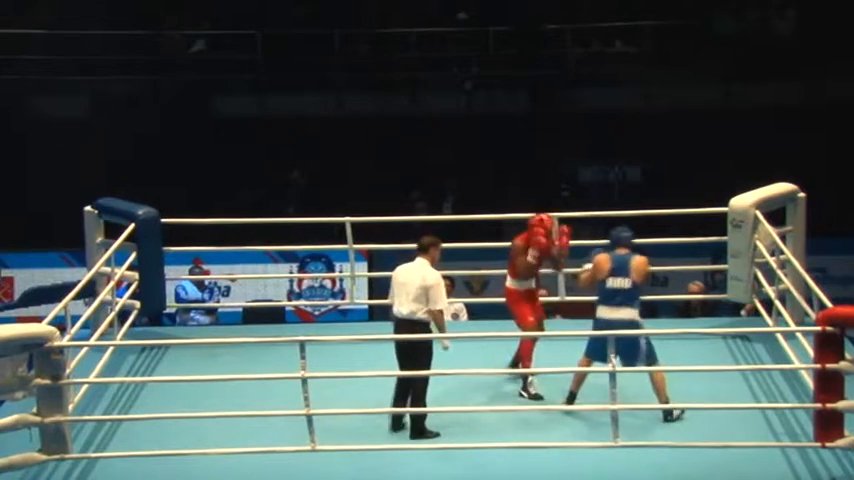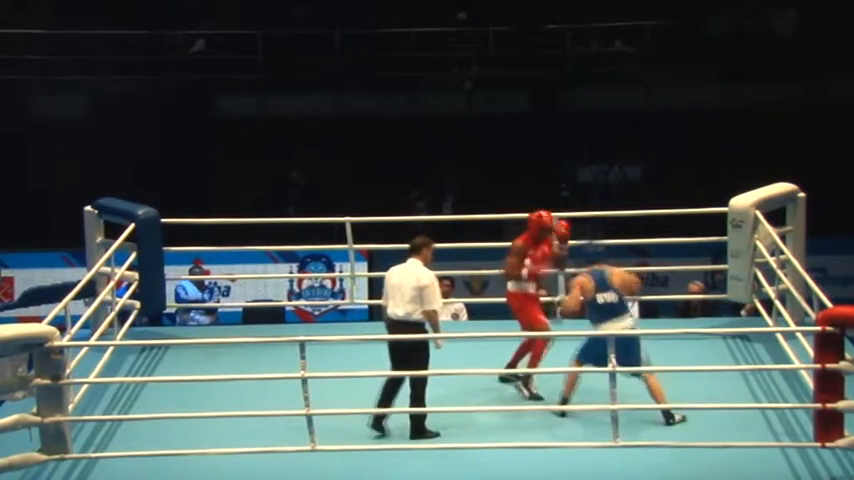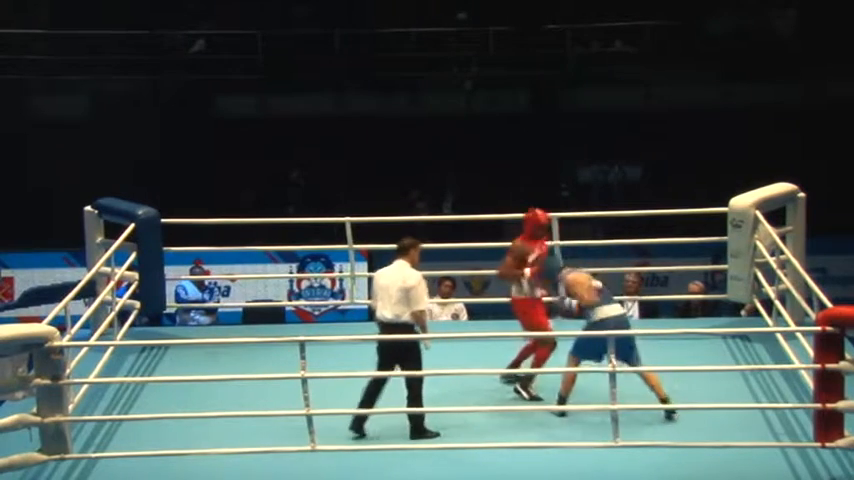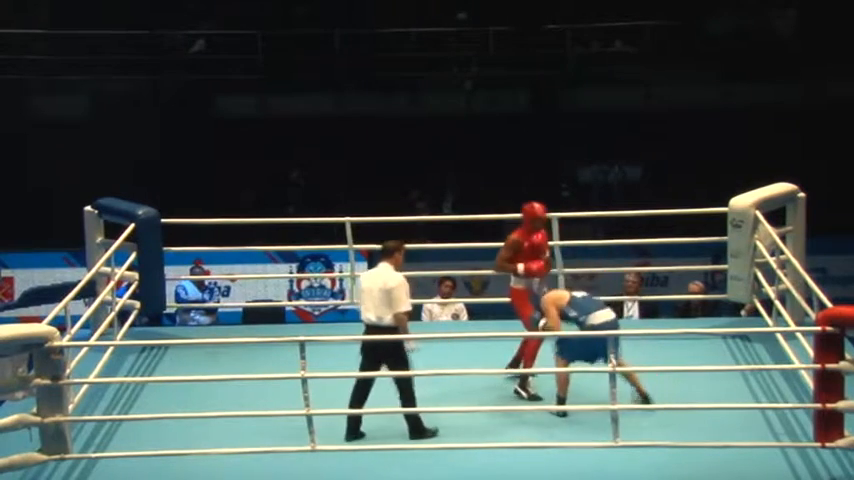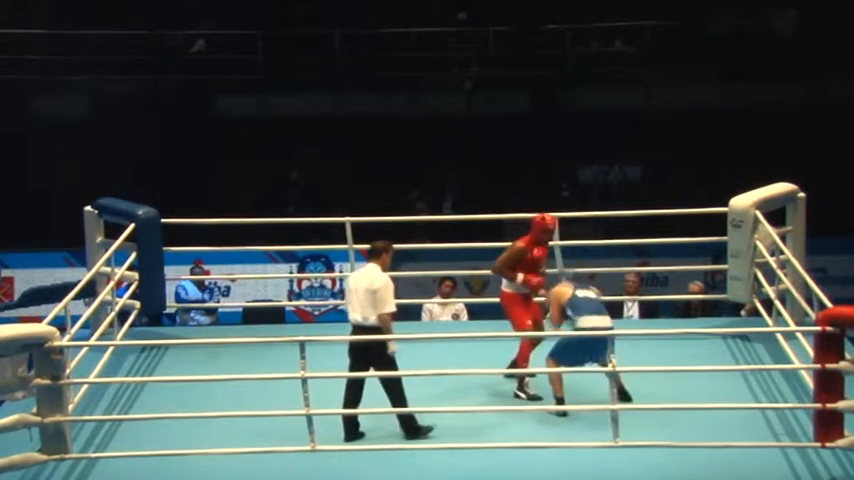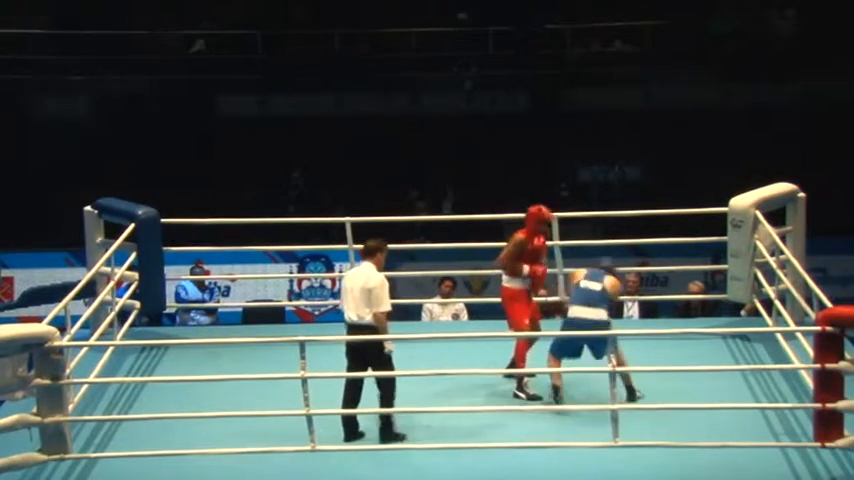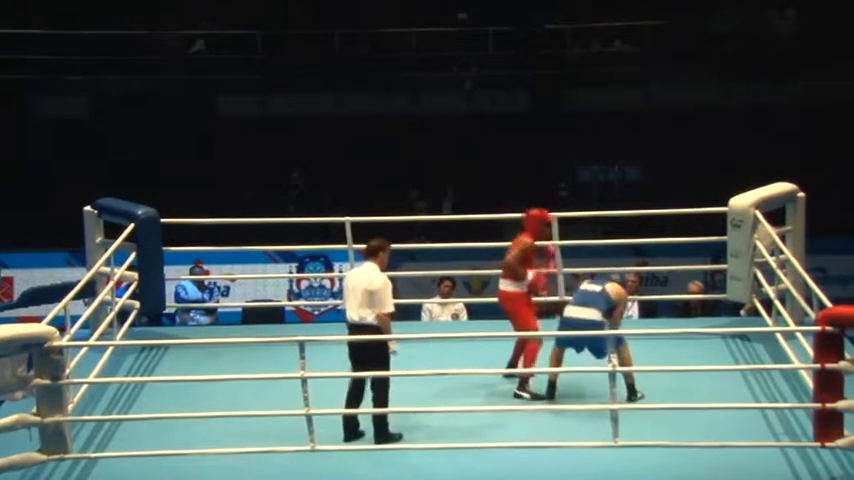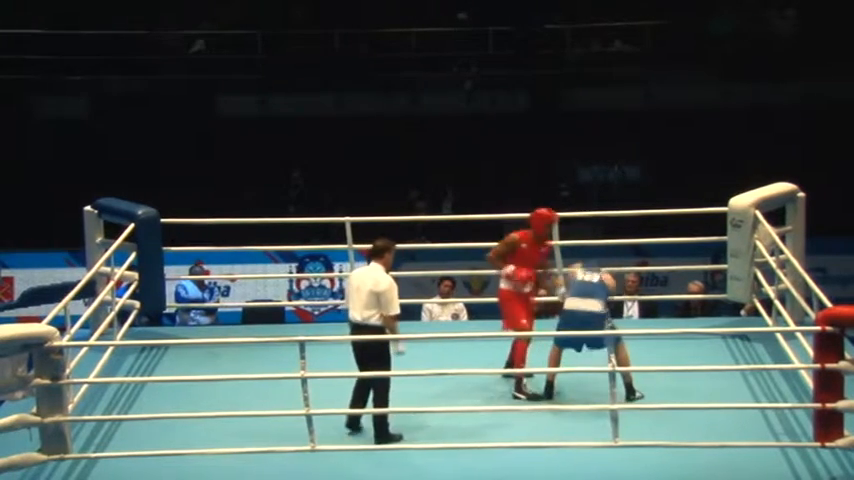
dt=0.2s
person 1, frame 1
left shoulder: (400, 270)
right shoulder: (432, 276)
left elbow: (392, 301)
right elbow: (436, 311)
right wrist: (443, 335)
left hip: (400, 327)
right hip: (419, 329)
left knee: (404, 375)
right knee: (419, 379)
left ankle: (397, 420)
right ankle: (418, 428)
person 1, frame 2
left shoulder: (392, 272)
right shoulder: (426, 276)
left elbow: (385, 305)
right elbow: (430, 311)
right wrist: (437, 335)
left hip: (395, 329)
right hip: (415, 331)
left knee: (395, 376)
right knee: (418, 381)
left ankle: (379, 419)
right ankle: (418, 429)
person 1, frame 3
left shoulder: (380, 274)
right shoulder: (414, 276)
left elbow: (375, 307)
right elbow: (418, 312)
right wrist: (425, 335)
left hip: (386, 332)
right hip: (405, 333)
left knee: (379, 378)
right knee: (414, 382)
left ankle: (358, 421)
right ankle: (418, 429)
person 1, frame 4
left shoulder: (365, 277)
right shoulder: (396, 279)
left elbow: (363, 307)
right elbow: (400, 315)
left hip: (370, 334)
right hip: (389, 335)
left knee: (363, 382)
right knee: (404, 383)
left ankle: (352, 429)
right ankle: (416, 429)
person 1, frame 5
left shoulder: (353, 277)
right shoulder: (382, 279)
left elbow: (351, 308)
right elbow: (384, 316)
right wrist: (390, 341)
left hip: (356, 335)
right hip: (374, 337)
left knee: (354, 383)
right knee: (392, 384)
left ankle: (350, 430)
right ankle: (411, 428)
person 1, frame 6
left shoulder: (348, 276)
right shoulder: (377, 278)
left elbow: (347, 307)
right elbow: (379, 315)
right wrist: (386, 339)
left hip: (352, 334)
right hip: (370, 335)
left knee: (353, 383)
right knee: (387, 383)
left ankle: (350, 430)
right ankle: (387, 431)
person 1, frame 7
left shoulder: (350, 275)
right shoulder: (380, 279)
left elbow: (348, 306)
right elbow: (383, 316)
right wrist: (390, 340)
left hip: (354, 333)
right hip: (373, 335)
left knee: (357, 382)
right knee: (380, 386)
left ankle: (350, 430)
right ankle: (381, 433)
person 1, frame 8
left shoulder: (355, 274)
right shoulder: (385, 281)
left elbow: (350, 304)
right elbow: (389, 317)
right wrist: (397, 341)
left hip: (356, 332)
right hip: (375, 335)
left knee: (365, 378)
right knee: (380, 384)
left ankle: (353, 421)
right ankle: (381, 433)
person 2, frame 1
left shoulder: (548, 241)
right shoulder: (519, 243)
left elbow: (558, 264)
right elbow: (521, 272)
left wrist: (562, 246)
right wrist: (534, 251)
left hip: (530, 290)
right hip: (515, 292)
left knee: (537, 330)
right knee: (530, 332)
left ankle: (515, 364)
right ankle: (526, 385)
person 2, frame 2
left shoulder: (547, 241)
right shoulder: (520, 245)
left elbow: (560, 263)
right elbow: (509, 273)
left wrist: (562, 242)
right wrist: (529, 272)
left hip: (531, 294)
right hip: (519, 296)
left knee: (534, 336)
right knee: (544, 335)
left ankle: (508, 371)
right ankle: (526, 382)
person 2, frame 3
left shoulder: (540, 244)
right shoulder: (520, 246)
left elbow: (544, 268)
right elbow: (503, 272)
left wrist: (541, 258)
right wrist: (528, 273)
left hip: (535, 298)
right hip: (524, 301)
left knee: (539, 340)
right knee: (549, 341)
left ankle: (510, 371)
right ankle: (525, 384)
person 2, frame 4
left shoulder: (542, 234)
right shoulder: (516, 238)
left elbow: (546, 264)
right elbow: (498, 265)
left wrist: (543, 250)
right wrist: (523, 268)
left hip: (535, 290)
right hip: (521, 292)
left knee: (535, 332)
left ankle: (514, 365)
right ankle: (523, 384)
person 2, frame 5
left shoulder: (543, 246)
right shoulder: (521, 246)
left elbow: (540, 273)
right elbow: (497, 267)
left wrist: (539, 273)
right wrist: (522, 278)
left hip: (526, 294)
right hip: (511, 296)
left knee: (538, 333)
right knee: (528, 335)
left ankle: (514, 367)
right ankle: (521, 386)
person 2, frame 6
left shoulder: (538, 239)
right shoulder: (521, 238)
left elbow: (540, 266)
right elbow: (502, 262)
right wrist: (528, 269)
left hip: (525, 290)
right hip: (512, 292)
left knee: (534, 331)
right knee: (524, 333)
left ankle: (513, 366)
right ankle: (520, 386)
person 2, frame 7
left shoulder: (526, 241)
right shoulder: (526, 241)
right elbow: (509, 263)
right wrist: (532, 277)
left hip: (519, 292)
right hip: (512, 294)
left knee: (527, 332)
right knee: (534, 337)
left ankle: (512, 367)
right ankle: (522, 386)
person 2, frame 8
left shoulder: (545, 246)
right shoulder: (516, 238)
left elbow: (541, 270)
right elbow: (492, 256)
right wrist: (509, 270)
left hip: (525, 293)
right hip: (510, 293)
left knee: (524, 332)
right knee: (524, 335)
left ankle: (510, 367)
right ankle: (519, 387)
person 3, frame 1
left shoulder: (601, 259)
right shoulder: (641, 262)
left elbow: (584, 283)
left wrist: (588, 267)
left hip: (604, 320)
right hip: (630, 322)
left knee: (587, 358)
right knee: (652, 364)
left ankle: (570, 400)
right ankle: (667, 410)
person 3, frame 2
left shoulder: (581, 281)
right shoulder: (616, 273)
left elbow: (570, 308)
right elbow: (637, 288)
left wrist: (560, 309)
left hip: (603, 335)
right hip: (627, 331)
left knee: (578, 363)
right knee: (645, 372)
left ankle: (563, 405)
right ankle: (668, 415)
person 3, frame 3
left shoulder: (571, 278)
right shoulder: (578, 275)
left elbow: (589, 300)
left wrist: (570, 303)
left hip: (602, 323)
right hip: (620, 318)
left knee: (574, 359)
right knee: (636, 365)
left ankle: (561, 405)
right ankle: (667, 406)
person 3, frame 4
left shoulder: (548, 299)
right shoulder: (565, 293)
left elbow: (555, 327)
left wrist: (543, 324)
left hip: (596, 326)
right hip: (611, 321)
left knee: (561, 359)
right knee: (615, 360)
left ankle: (560, 406)
right ankle: (643, 395)
person 3, frame 5
left shoulder: (557, 291)
right shoulder: (593, 290)
left elbow: (556, 323)
left hip: (586, 330)
right hip: (606, 328)
left knee: (552, 361)
right knee: (603, 359)
left ankle: (560, 405)
right ankle: (623, 394)
person 3, frame 6
left shoulder: (577, 273)
right shoulder: (614, 282)
left hip: (575, 321)
right hip: (600, 323)
left knee: (554, 355)
right knee: (614, 352)
left ankle: (557, 394)
right ankle: (631, 392)
person 3, frame 7
left shoulder: (586, 282)
right shoulder: (619, 291)
right elbow: (615, 323)
left hip: (569, 320)
right hip: (593, 323)
left knee: (558, 347)
right knee: (621, 346)
left ankle: (550, 391)
right ankle: (632, 392)
person 3, frame 8
left shoulder: (575, 271)
right shoulder: (608, 278)
left hip: (570, 311)
right hip: (595, 313)
left knee: (558, 346)
right knee: (618, 345)
left ankle: (548, 390)
right ankle: (630, 391)
